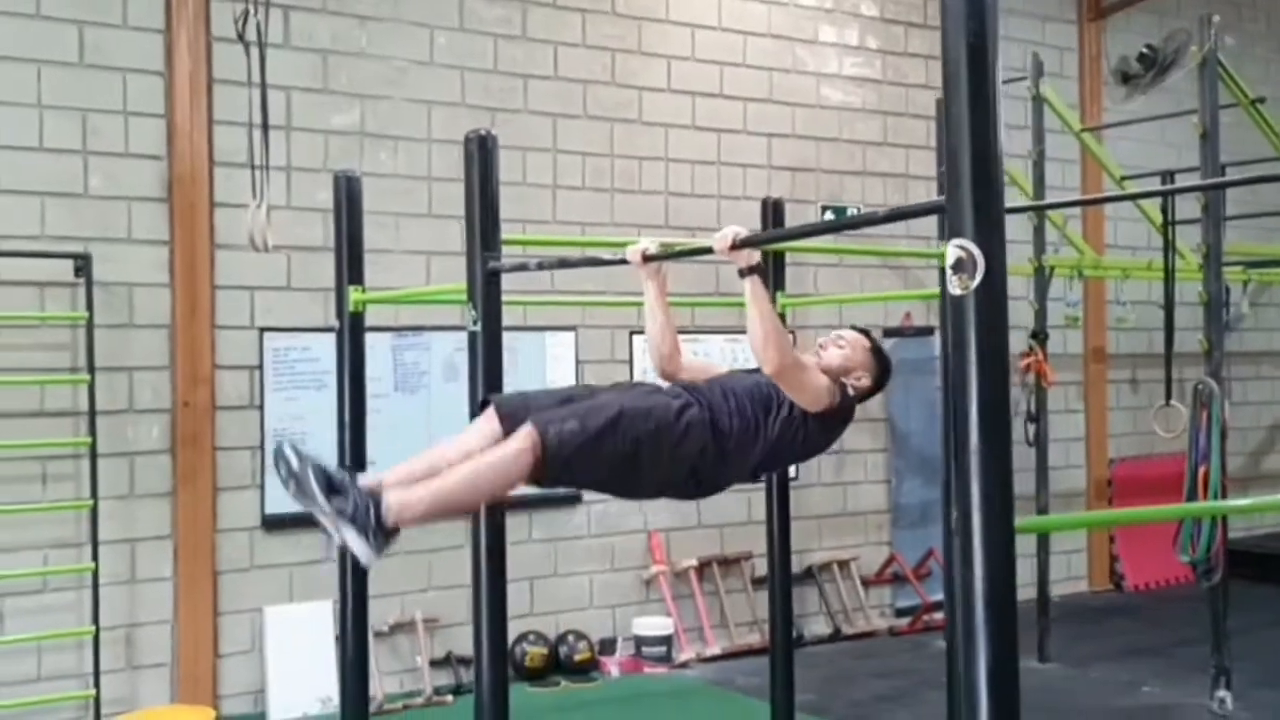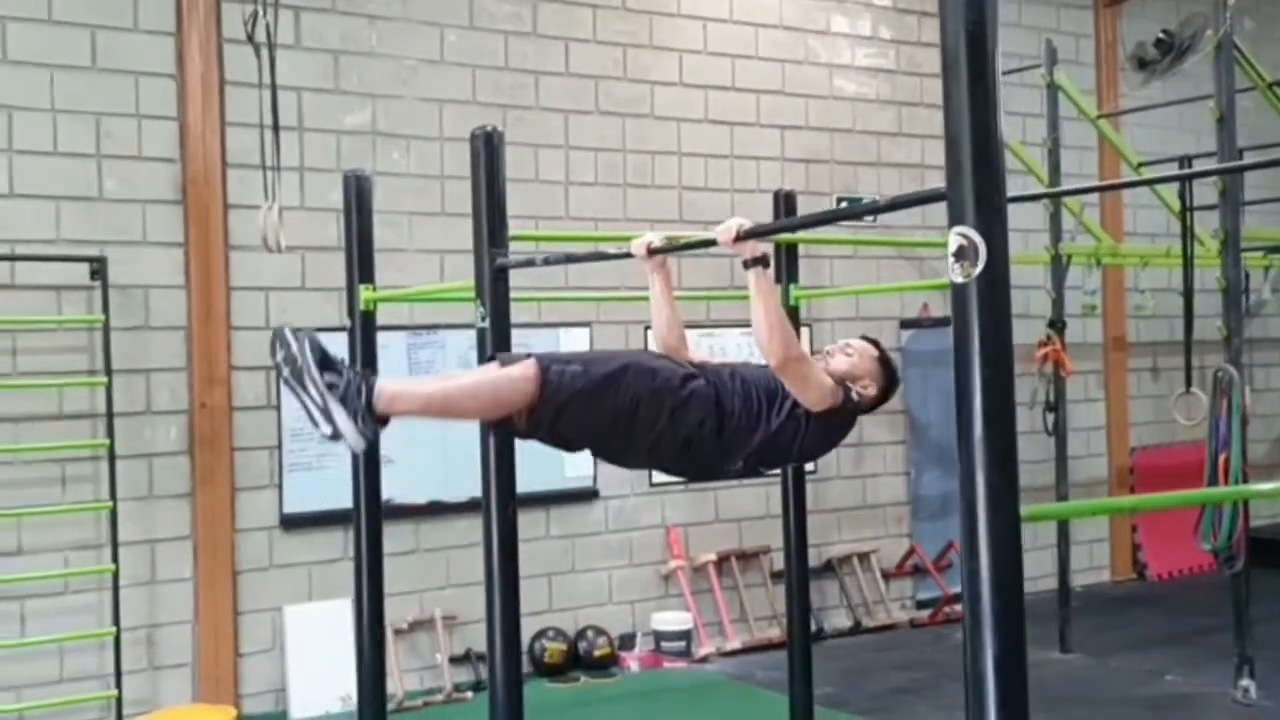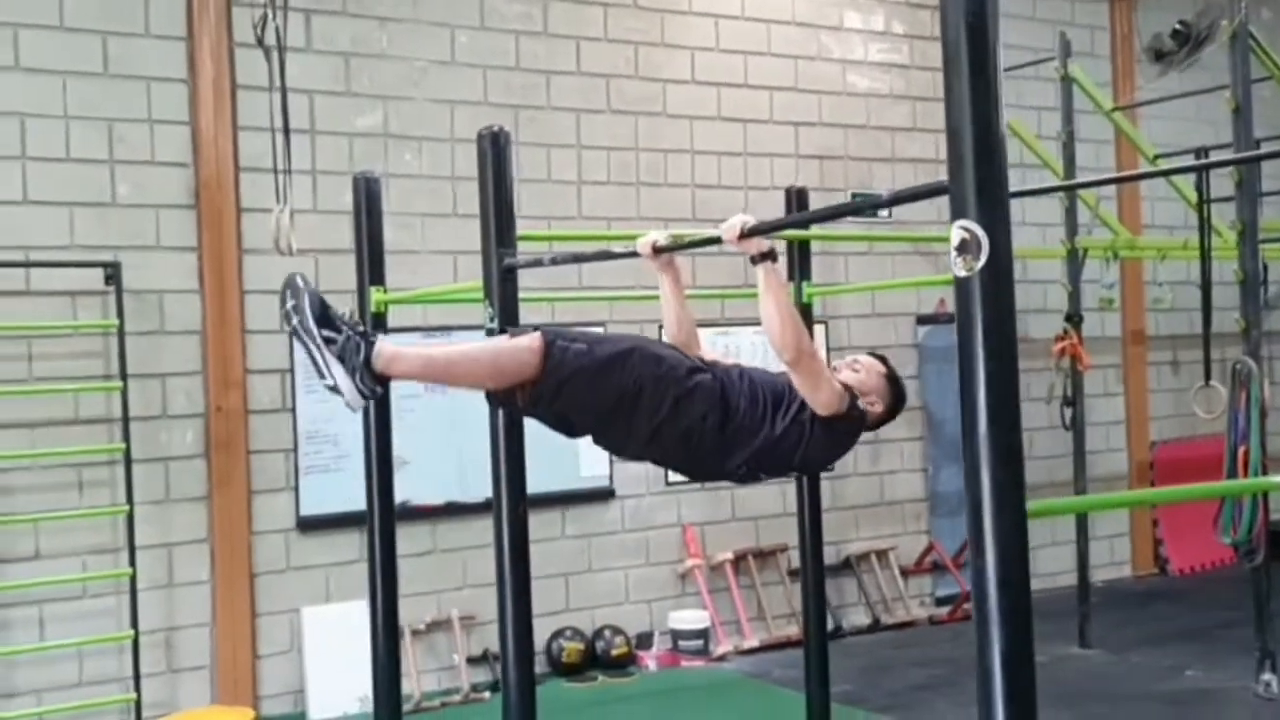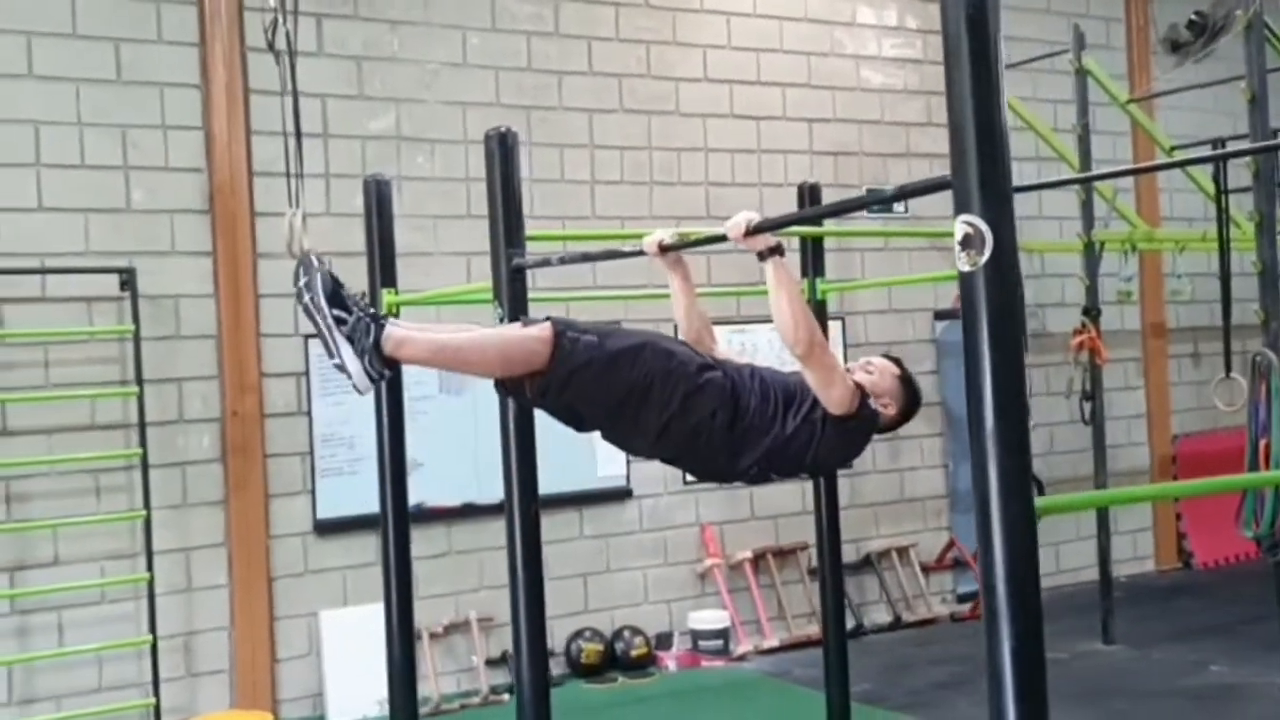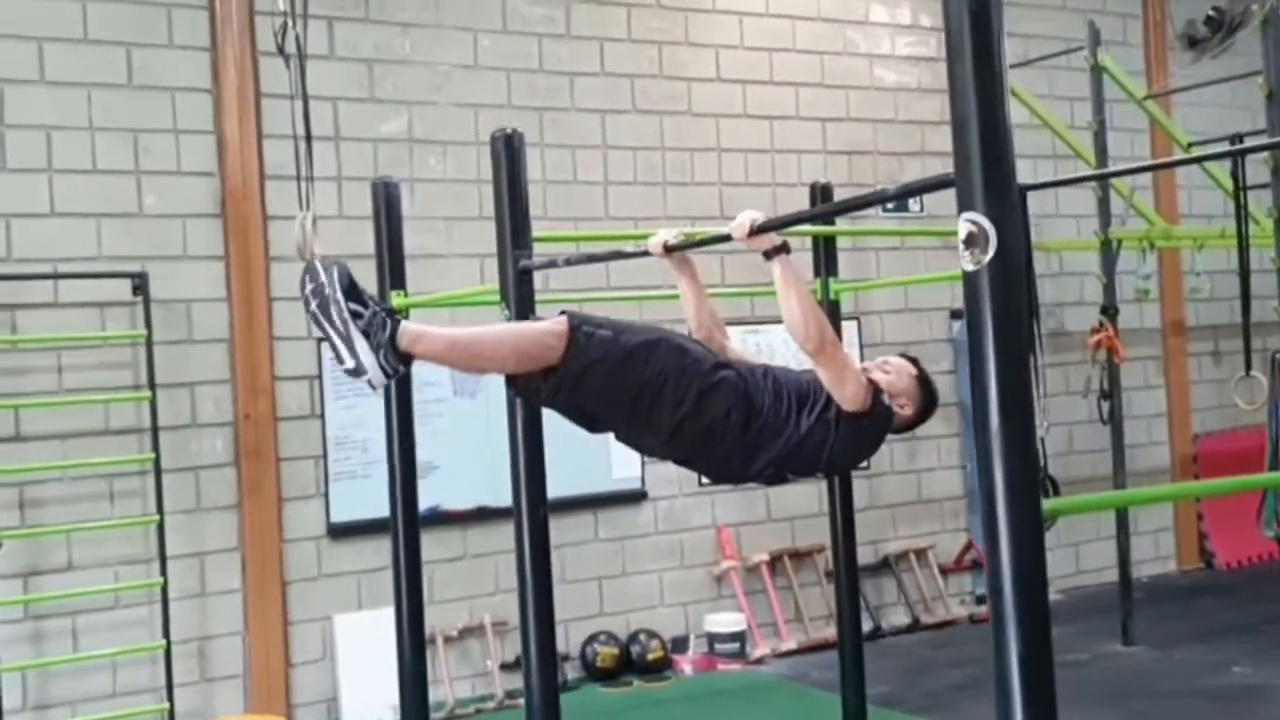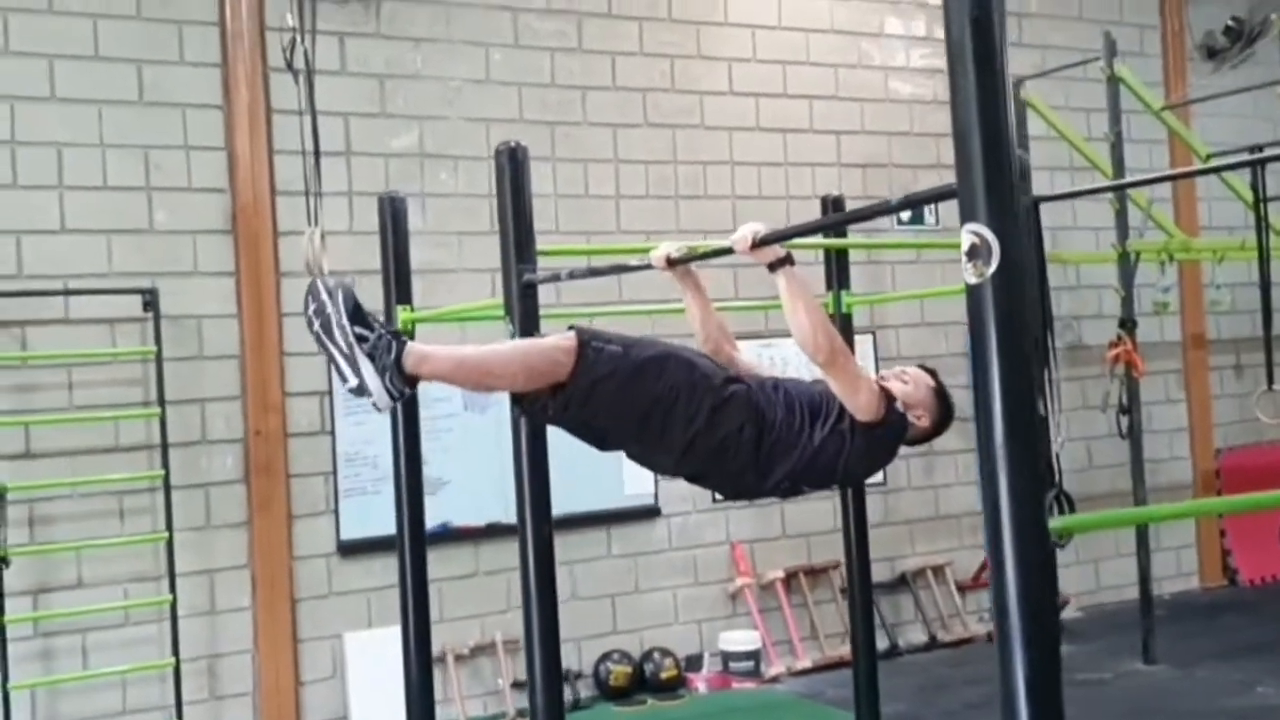
dt=0.2s
person 1, frame 1
left shoulder: (824, 409)
right shoulder: (775, 392)
left elbow: (776, 363)
right elbow: (670, 363)
left wrist: (751, 271)
right wrist: (655, 278)
left hip: (691, 436)
right hip: (670, 418)
left knee: (532, 441)
right knee: (503, 416)
left ankle: (377, 515)
right ankle: (363, 491)
person 1, frame 2
left shoulder: (829, 412)
right shoulder: (776, 393)
left elbow: (782, 355)
right elbow: (675, 352)
left wrist: (754, 262)
right wrist: (658, 270)
left hip: (692, 417)
right hip: (672, 403)
left knee: (533, 378)
right knee: (521, 374)
left ankle: (366, 401)
right ankle: (360, 398)
person 1, frame 3
left shoulder: (833, 420)
right shoulder: (782, 401)
left elbow: (793, 351)
right elbow: (688, 349)
left wrist: (762, 257)
right wrist: (667, 269)
left hip: (693, 411)
right hip: (680, 399)
left knee: (536, 353)
right knee: (526, 356)
left ankle: (367, 358)
right ankle: (364, 354)
person 1, frame 4
left shoulder: (846, 420)
right shoulder: (791, 401)
left elbow: (807, 346)
right elbow: (702, 345)
left wrist: (770, 253)
right wrist: (676, 267)
left hip: (704, 410)
right hip: (688, 401)
left knee: (543, 343)
right knee: (531, 347)
left ankle: (377, 340)
right ankle: (374, 339)
person 1, frame 5
left shoulder: (861, 419)
right shoulder: (804, 398)
left elbow: (818, 343)
right elbow: (714, 343)
left wrist: (775, 252)
right wrist: (683, 267)
left hip: (716, 411)
right hip: (701, 402)
left knee: (560, 336)
right knee: (542, 353)
left ankle: (392, 338)
right ankle: (385, 341)
person 1, frame 6
left shoulder: (874, 428)
right shoulder: (814, 410)
left elbow: (826, 352)
right elbow: (724, 355)
left wrist: (778, 263)
right wrist: (686, 279)
left hip: (727, 426)
right hip: (708, 422)
left knee: (566, 352)
right knee: (552, 367)
left ankle: (397, 359)
right ankle: (390, 359)
